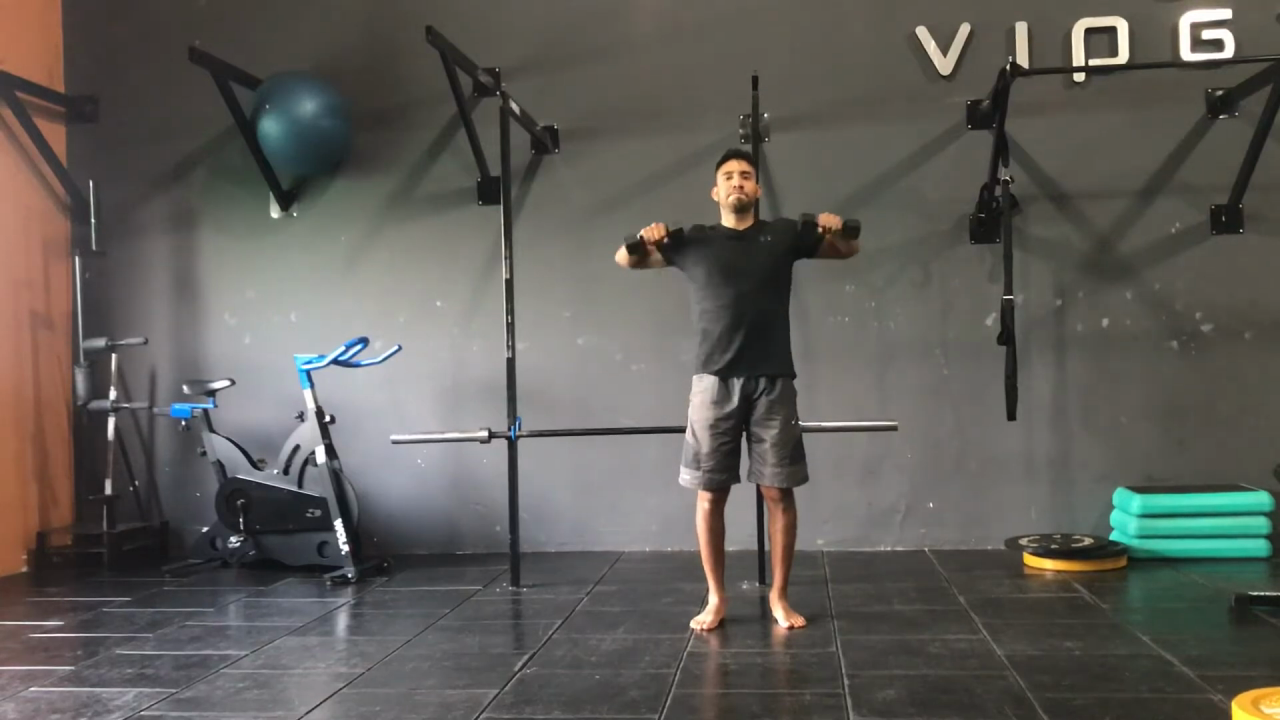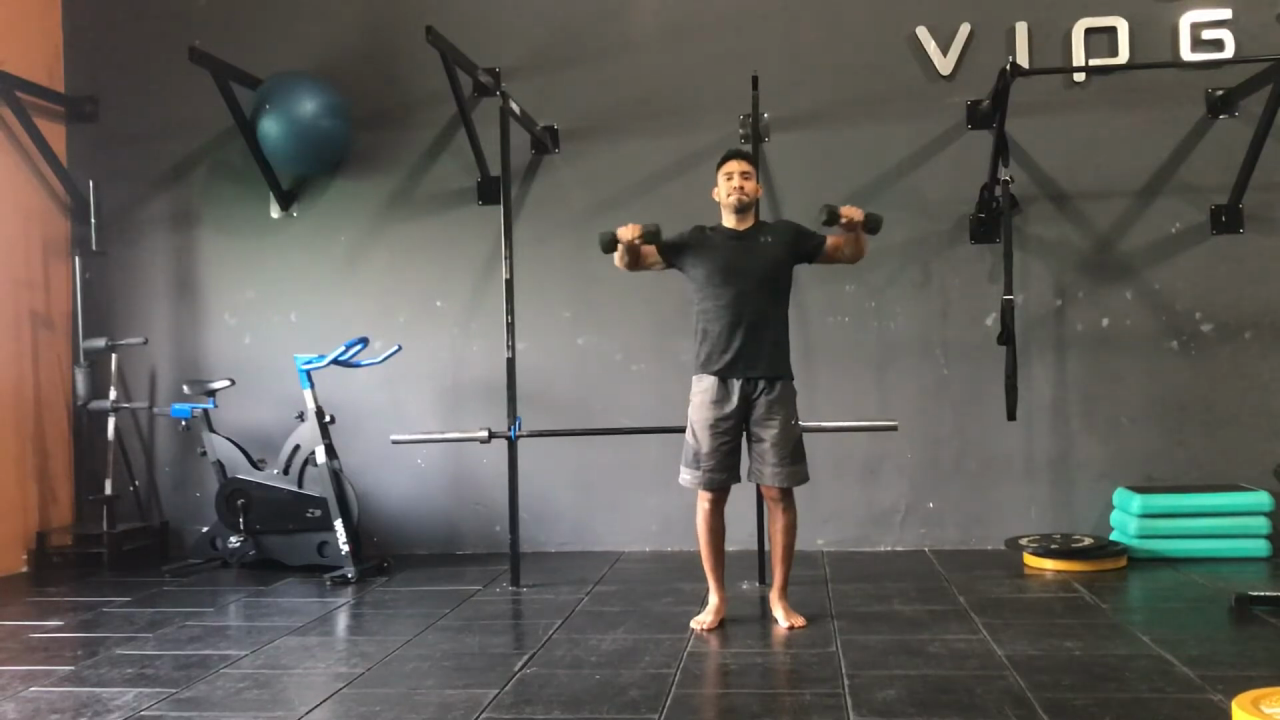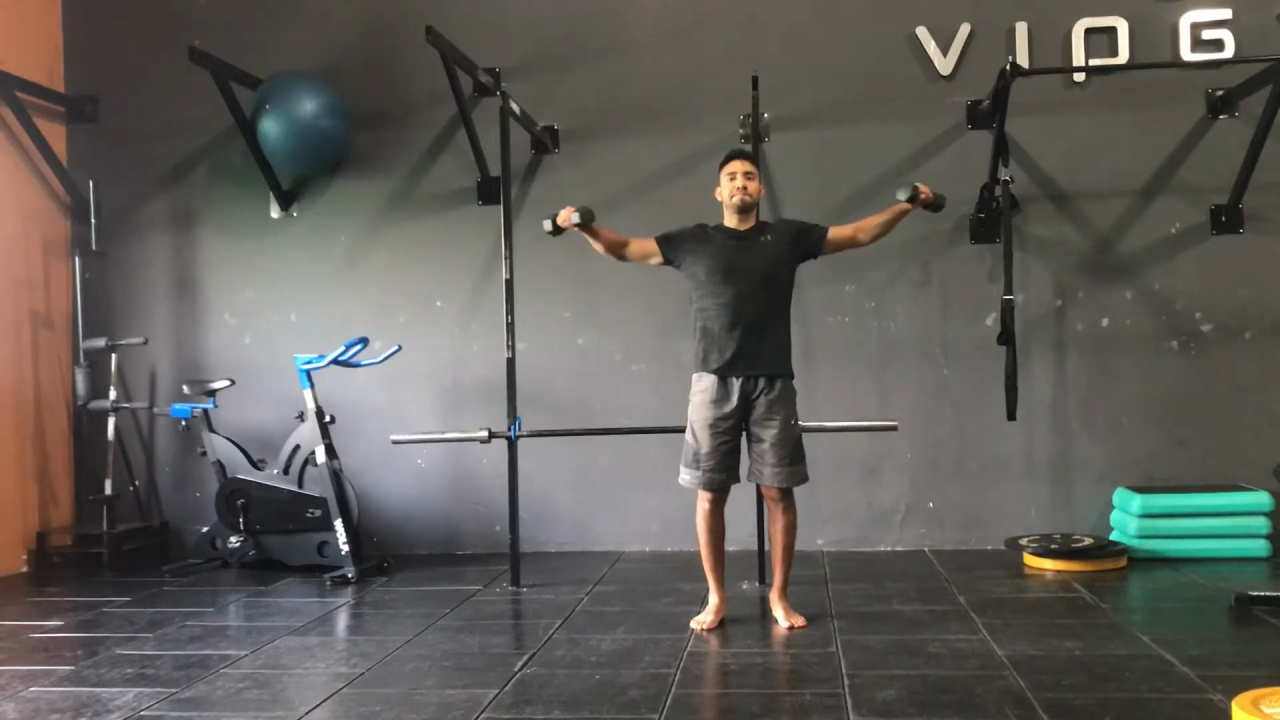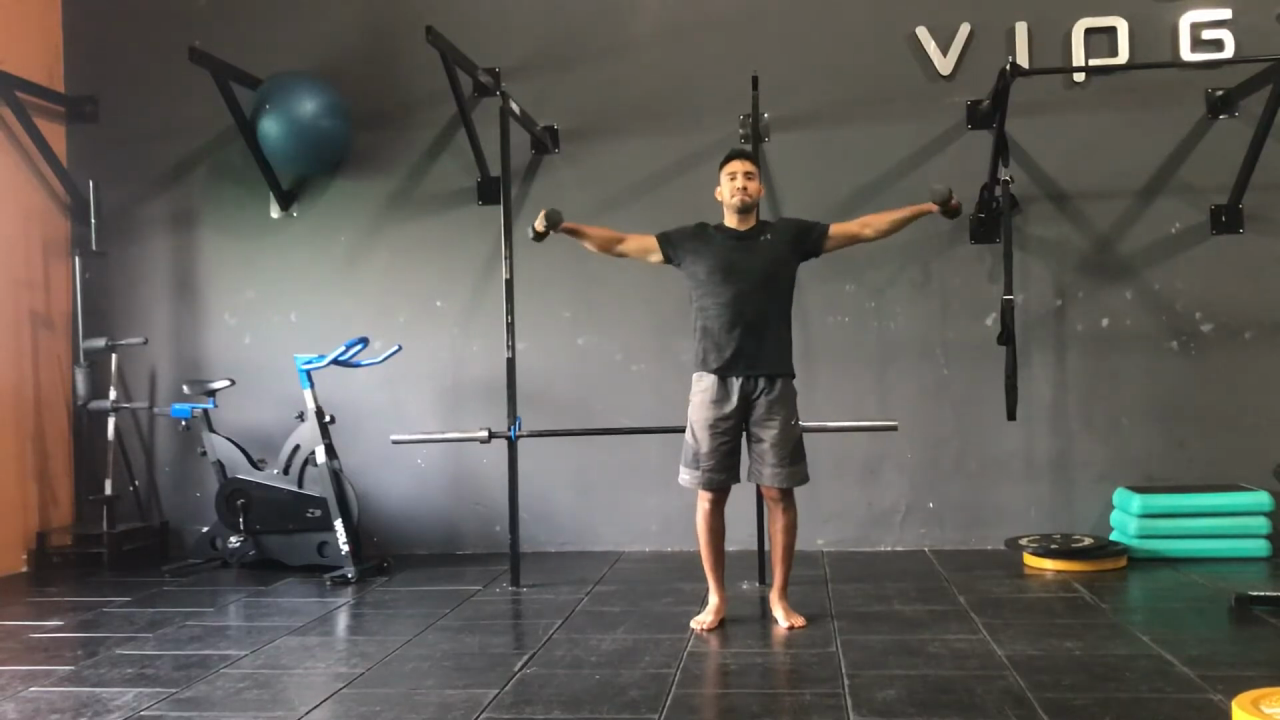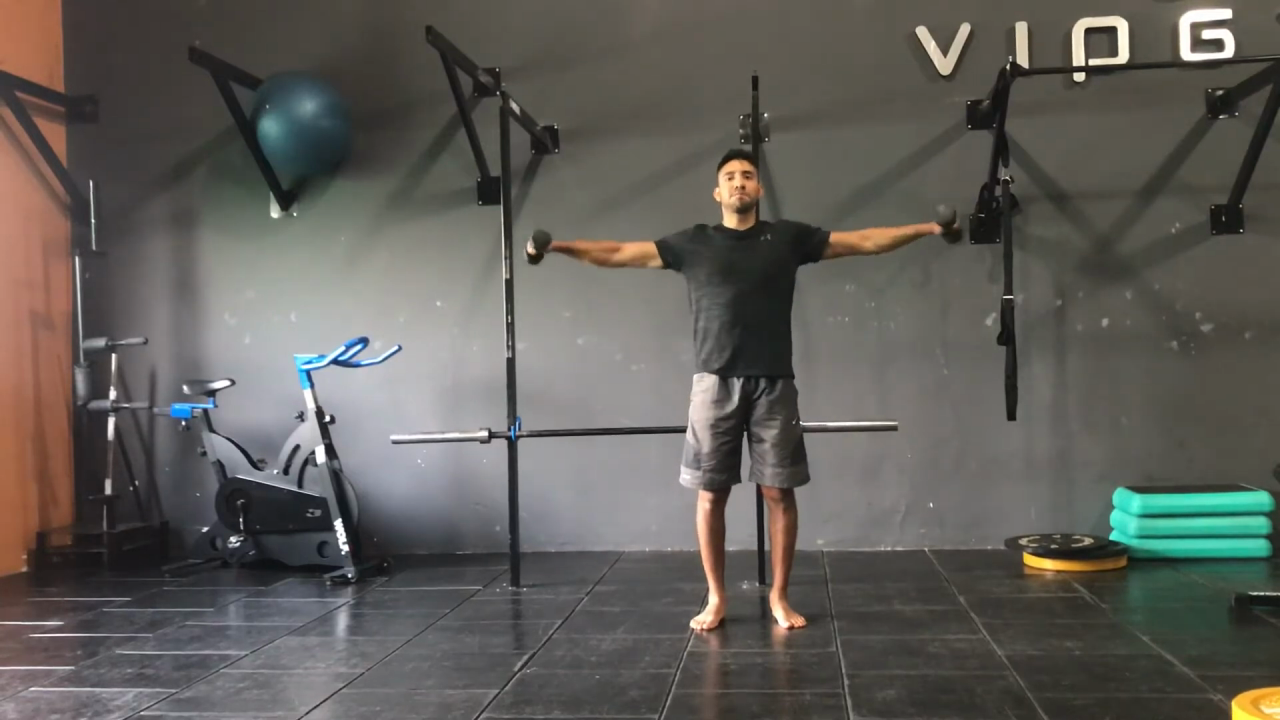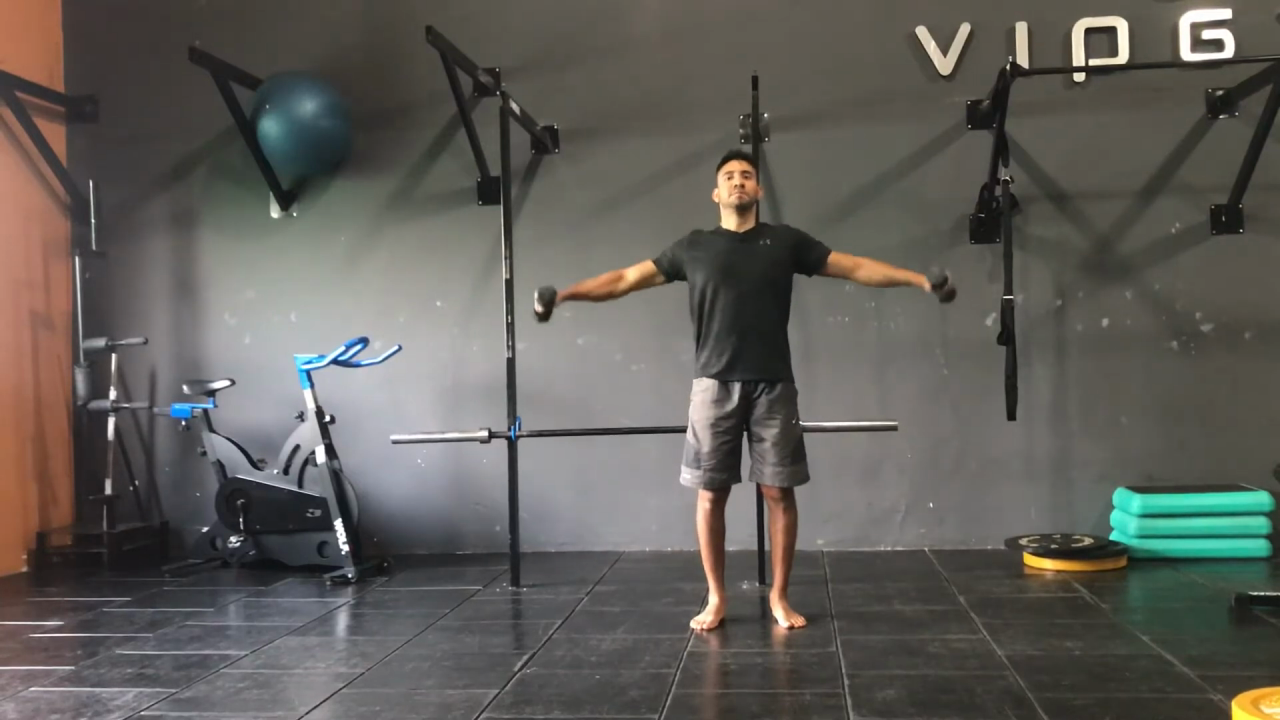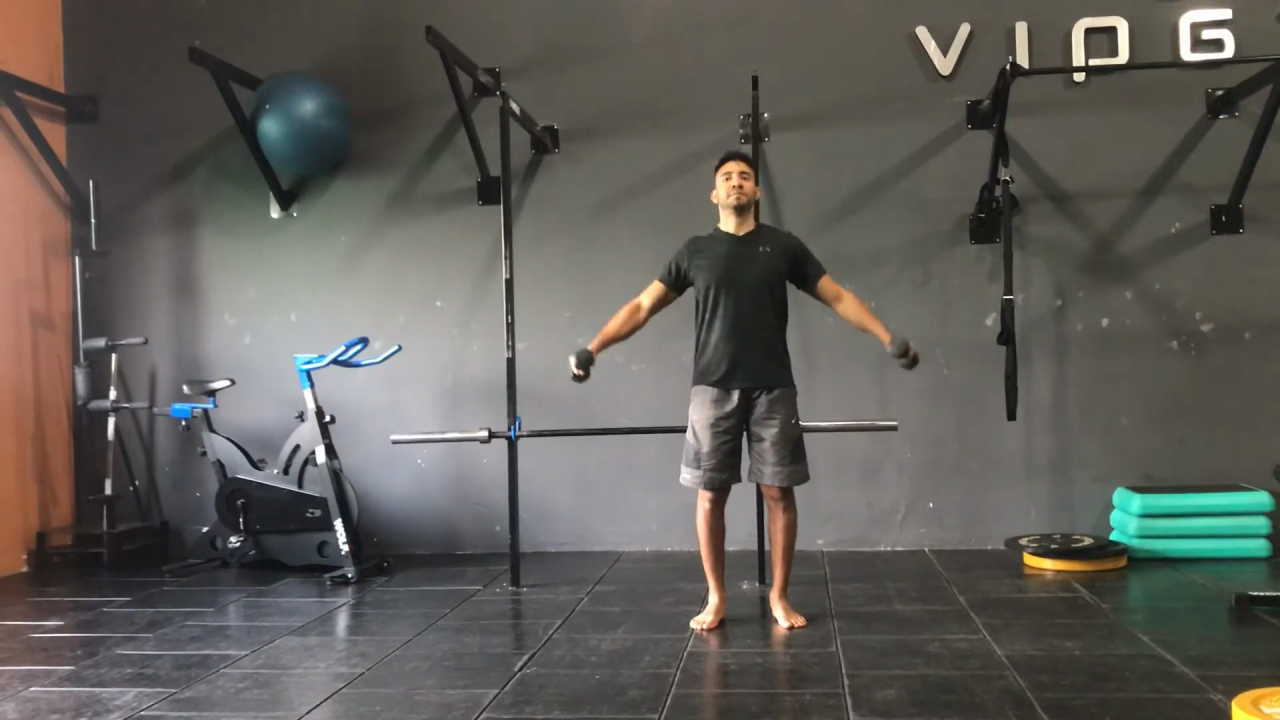
dt=0.3s
person 1, frame 1
left shoulder: (784, 234)
right shoulder: (693, 241)
left elbow: (849, 249)
right elbow: (626, 259)
left wrist: (837, 229)
right wrist: (640, 241)
left hip: (772, 382)
right hip: (714, 382)
left knee: (779, 491)
right knee: (710, 494)
left ankle: (779, 595)
right ankle: (716, 598)
person 1, frame 2
left shoulder: (784, 236)
right shoulder: (694, 242)
left elbow: (851, 254)
right elbow: (627, 262)
left wrist: (854, 226)
right wrist: (626, 242)
left hip: (772, 383)
right hip: (714, 383)
left knee: (779, 492)
right knee: (710, 493)
left ankle: (779, 595)
right ankle: (716, 598)
person 1, frame 3
left shoulder: (787, 236)
right shoulder: (693, 241)
left elbow: (859, 233)
right elbow: (624, 248)
left wrist: (905, 206)
right wrist: (584, 226)
left hip: (772, 383)
right hip: (714, 383)
left knee: (779, 491)
right knee: (710, 493)
left ankle: (779, 596)
right ankle: (716, 598)
person 1, frame 4
left shoulder: (788, 235)
right shoulder: (692, 241)
left elbow: (865, 228)
right elbow: (620, 243)
left wrist: (926, 208)
right wrist: (564, 227)
left hip: (773, 384)
right hip: (714, 383)
left knee: (779, 492)
right knee: (710, 493)
left ankle: (779, 595)
right ankle: (715, 598)
person 1, frame 5
left shoulder: (787, 236)
right shoulder: (692, 242)
left elbow: (862, 241)
right elbow: (621, 253)
left wrist: (925, 229)
right wrist: (559, 246)
left hip: (773, 383)
right hip: (715, 383)
left knee: (780, 492)
right knee: (711, 494)
left ankle: (780, 596)
right ankle: (716, 598)
person 1, frame 6
left shoulder: (785, 241)
right shoulder: (693, 247)
left elbow: (856, 267)
right elbow: (627, 278)
left wrist: (919, 278)
right wrist: (565, 293)
left hip: (773, 386)
right hip: (714, 385)
left knee: (780, 492)
right knee: (710, 494)
left ankle: (779, 595)
right ankle: (716, 598)
person 1, frame 7
left shoulder: (784, 245)
right shoulder: (694, 251)
left elbow: (838, 297)
right elbow: (643, 306)
left wrist: (888, 338)
right wrist: (594, 348)
left hip: (773, 389)
right hip: (713, 390)
left knee: (780, 492)
right knee: (710, 494)
left ankle: (779, 596)
right ankle: (715, 598)
